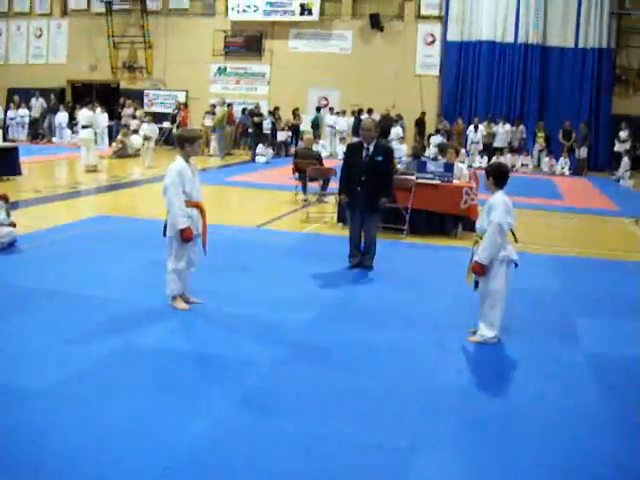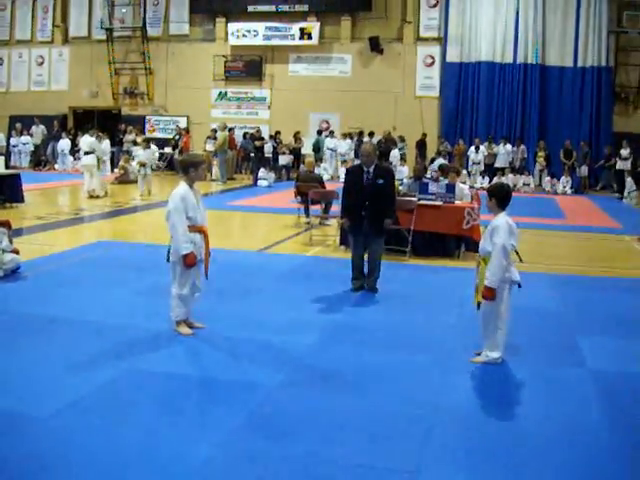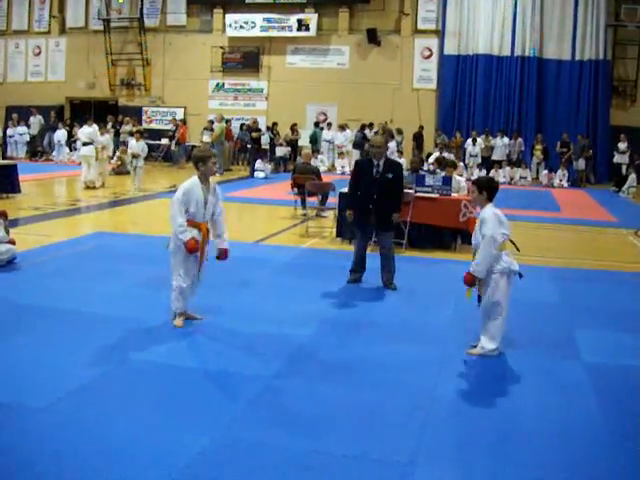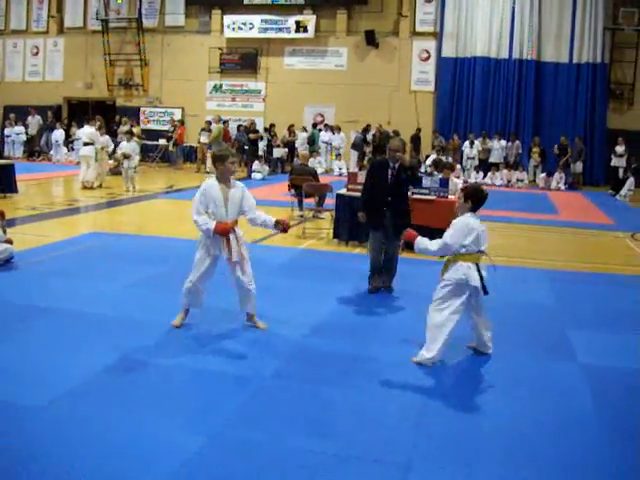
dt=0.5s
person 1, frame 1
left shoulder: (192, 167)
right shoulder: (175, 169)
right elbow: (174, 201)
left wrist: (198, 221)
right wrist: (183, 226)
left hip: (193, 219)
right hip: (181, 221)
left knee: (189, 260)
right knee: (177, 260)
left ankle: (183, 292)
right ankle: (175, 296)
person 1, frame 2
left shoulder: (195, 192)
right shoulder: (179, 195)
right elbow: (178, 227)
left wrist: (204, 247)
right wrist: (186, 251)
left hip: (197, 244)
right hip: (185, 246)
left knee: (194, 285)
right knee: (182, 285)
left ankle: (187, 318)
right ankle: (179, 321)
person 1, frame 3
left shoulder: (214, 189)
right shoulder: (188, 187)
left elbow: (218, 217)
right elbow: (176, 216)
left wrist: (222, 243)
right wrist: (188, 239)
left hip: (200, 236)
right hip: (183, 238)
left knee: (194, 277)
right knee: (182, 278)
left ankle: (182, 309)
right ankle: (178, 313)
person 1, frame 4
left shoulder: (240, 188)
right shoulder: (207, 187)
left elbow: (252, 213)
right elbow: (198, 215)
left wrist: (274, 222)
right wrist: (214, 227)
left hip: (234, 238)
right hip: (212, 239)
left knee: (245, 280)
right knee: (197, 278)
left ankle: (251, 315)
right ankle: (185, 311)
person 2, frame 1
left shoulder: (497, 202)
right shoulder: (498, 200)
left elbow: (494, 233)
left wrist: (481, 259)
right wrist: (481, 256)
left hip: (494, 255)
right hip: (492, 254)
left knee: (492, 294)
right knee: (487, 293)
left ankle: (488, 333)
right ankle: (485, 327)
person 2, frame 2
left shoulder: (501, 224)
right shoulder: (500, 221)
left elbow: (499, 256)
left wrist: (490, 284)
left hip: (497, 277)
right hip: (494, 275)
left knee: (494, 315)
right knee: (489, 315)
left ankle: (492, 353)
right ankle: (490, 349)
person 2, frame 3
left shoulder: (488, 215)
right shoulder: (490, 213)
left elbow: (489, 248)
left wrist: (475, 272)
right wrist: (477, 270)
left hip: (496, 267)
right hip: (496, 266)
left knee: (493, 307)
right knee: (490, 306)
left ankle: (489, 345)
right ankle: (487, 342)
person 2, frame 4
left shoulder: (461, 223)
right shoulder: (478, 224)
left elbow: (442, 247)
left wrist: (417, 241)
left hip: (459, 273)
right hip: (474, 272)
left knee: (439, 310)
right knee: (476, 310)
left ankle: (428, 355)
right ankle: (483, 345)
person 3, frame 1
left shoulder: (386, 151)
right shoulder: (351, 148)
left elbow: (389, 175)
right elbow: (345, 171)
left wrist: (386, 195)
right wrist: (343, 192)
left hip: (373, 198)
right hip: (354, 196)
left knee: (370, 233)
right knee: (354, 231)
left ankle: (367, 260)
right ankle: (355, 259)
person 3, frame 2
left shoulder: (386, 172)
right shoulder: (351, 171)
left elbow: (390, 196)
right elbow: (346, 195)
left wrist: (389, 216)
right wrist: (345, 216)
left hip: (377, 220)
right hip: (356, 219)
left knee: (375, 255)
right knee: (357, 253)
left ankle: (371, 283)
right ankle: (358, 281)
person 3, frame 3
left shoulder: (395, 167)
right shoulder: (361, 164)
left elbow: (399, 190)
right elbow: (353, 187)
left wrist: (397, 210)
right wrist: (350, 207)
left hip: (385, 214)
right hip: (363, 212)
left knee: (387, 248)
right knee: (360, 246)
left ankle: (388, 280)
right ankle: (356, 274)
person 3, frame 4
left shoulder: (408, 168)
right shoulder: (376, 164)
left elbow: (415, 182)
right elbow: (367, 188)
left wrist: (406, 165)
right wrist: (363, 209)
left hip: (397, 215)
right hip: (377, 213)
left knee: (392, 252)
right knee: (376, 251)
left ankle: (386, 281)
right ankle: (374, 282)
